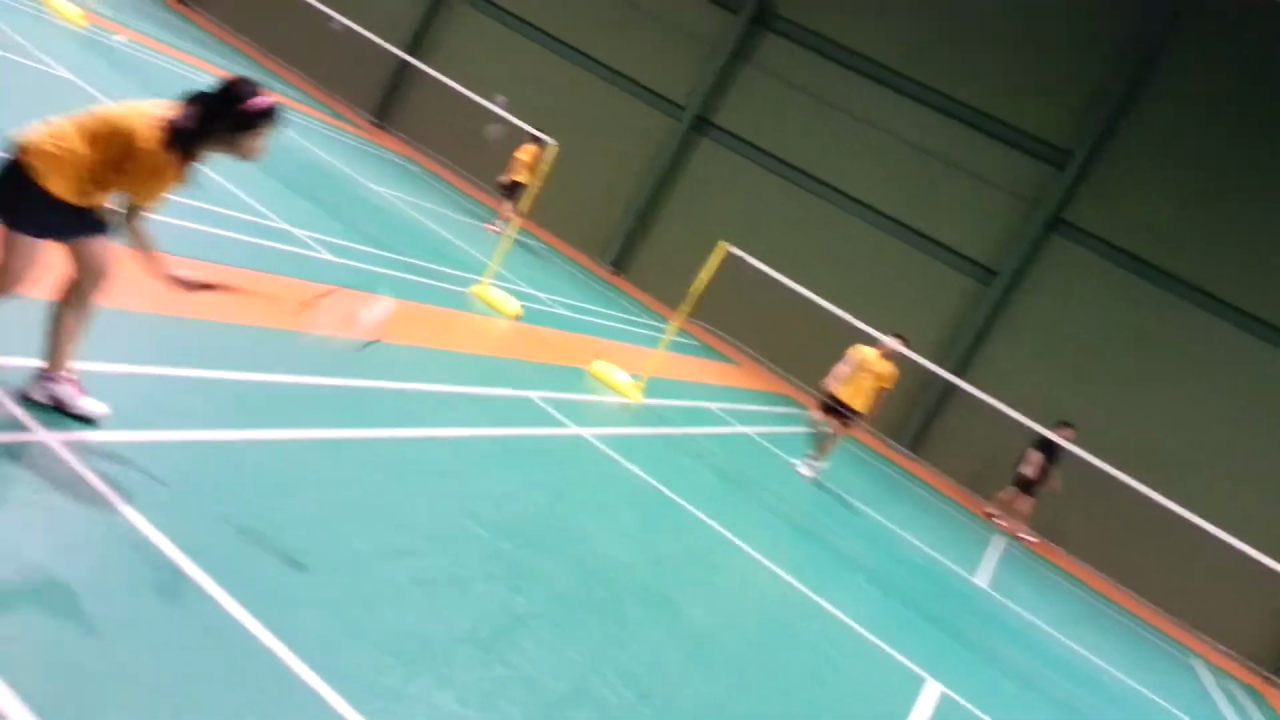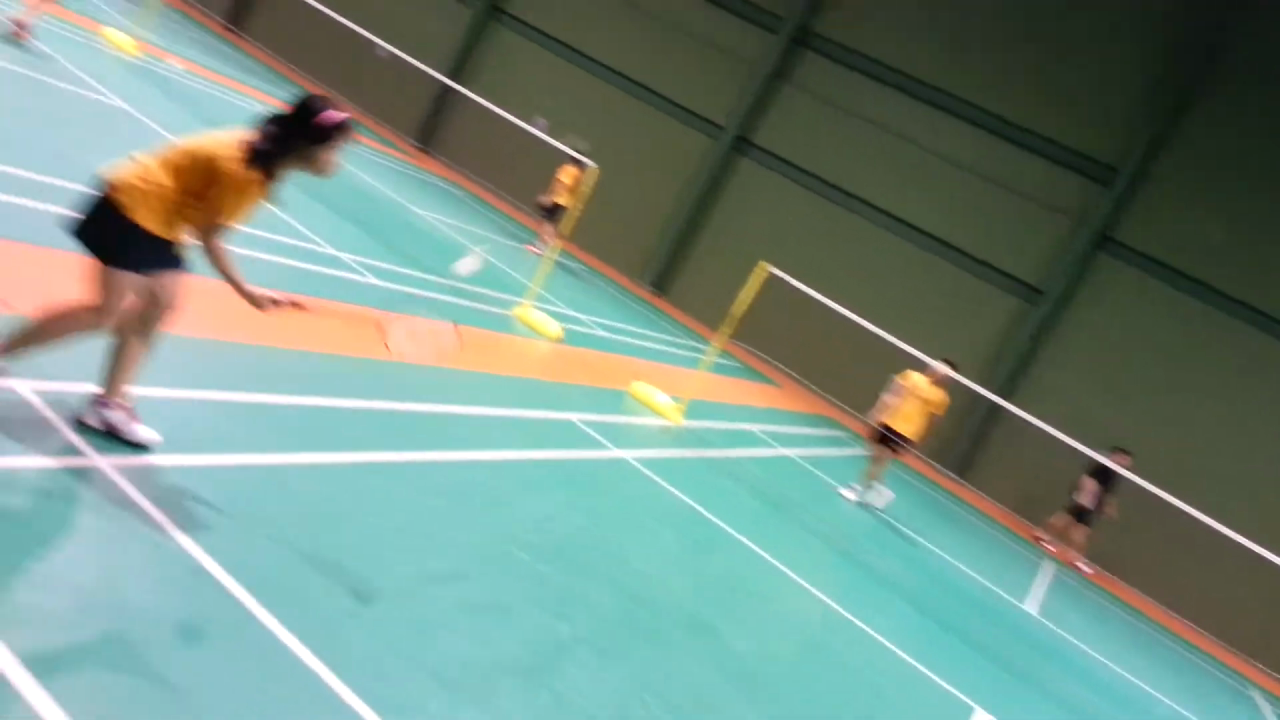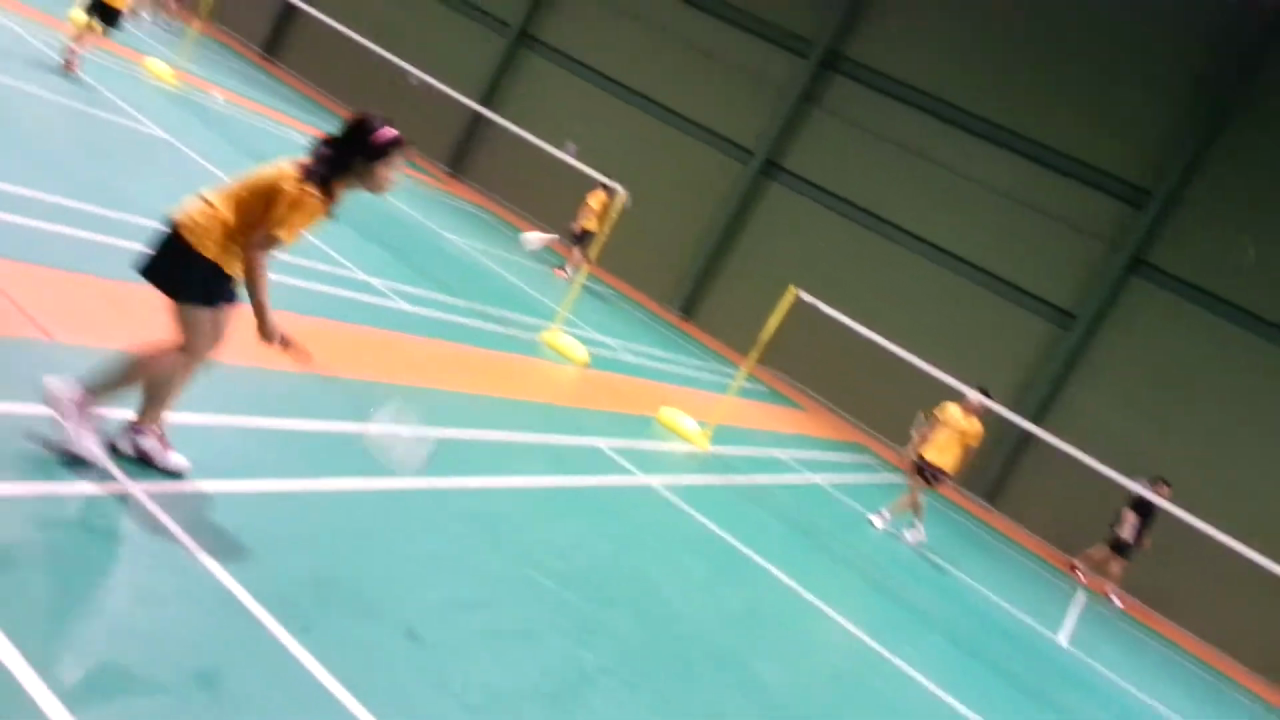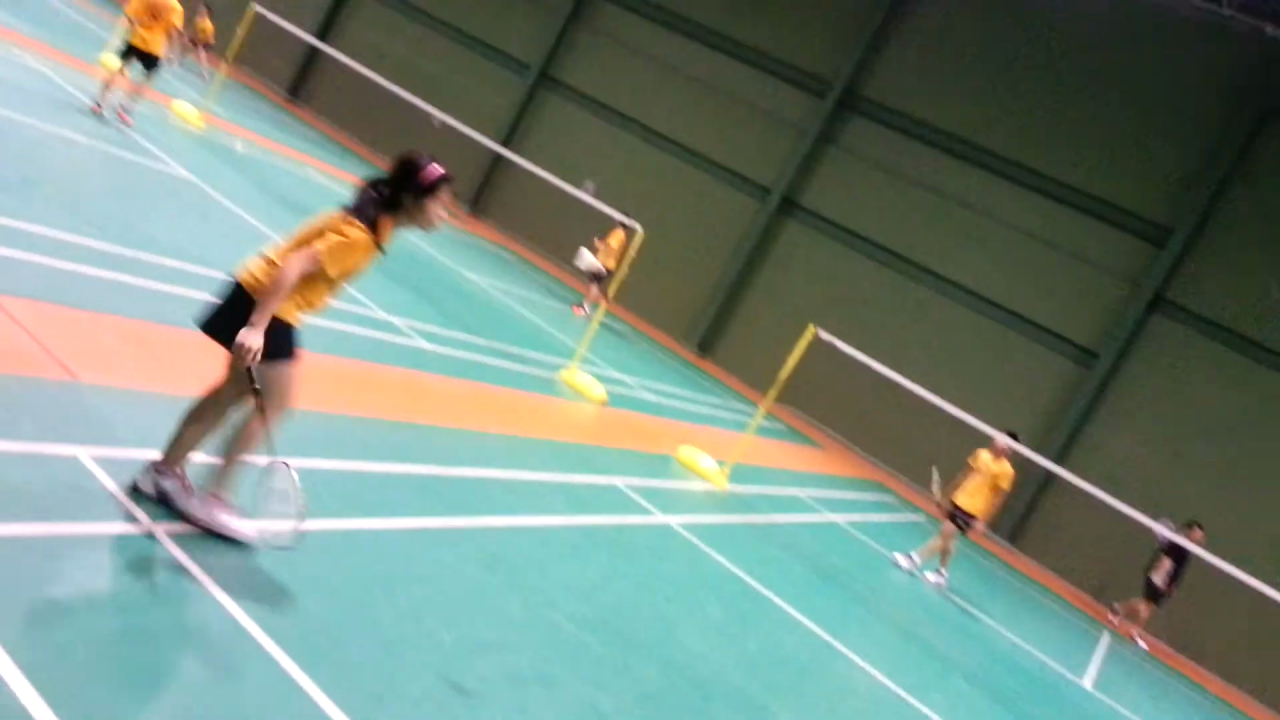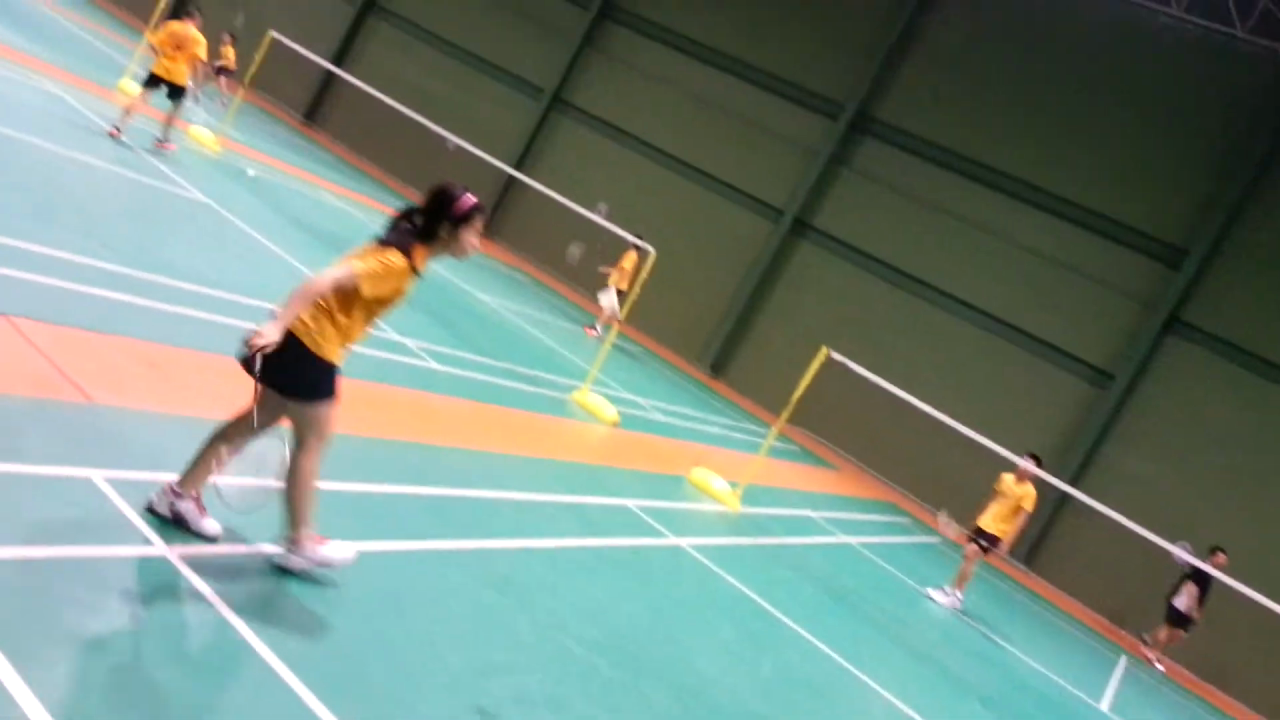
dt=0.1s
person 1, frame 1
left shoulder: (193, 120)
right shoulder: (162, 154)
right elbow: (133, 216)
right wrist: (161, 270)
left knee: (92, 275)
left ankle: (55, 377)
person 1, frame 2
left shoulder: (263, 148)
right shoulder: (247, 178)
right elbow: (210, 237)
right wrist: (244, 291)
left hip: (151, 217)
right hip: (139, 207)
left knee: (159, 306)
right knee: (108, 312)
left ankle: (110, 405)
person 1, frame 3
left shoulder: (317, 176)
right shoulder: (308, 197)
right elbow: (255, 254)
right wrist: (264, 318)
left hip: (212, 250)
right hip: (204, 245)
left knee: (203, 342)
right knee: (196, 348)
left ankle: (141, 432)
right ankle: (79, 398)
person 1, frame 4
left shoulder: (371, 218)
right shoulder: (362, 236)
right elbow: (292, 270)
right wrist: (257, 327)
left hip: (267, 296)
right hip: (265, 298)
left knee: (236, 390)
right knee: (275, 405)
left ankle: (165, 472)
right ankle: (211, 497)
person 1, frame 5
left shoulder: (401, 244)
right shoulder: (400, 265)
left elbow: (345, 271)
right elbow: (325, 281)
right wrist: (277, 325)
left hip: (300, 336)
right hip: (312, 342)
left knee: (260, 418)
right knee: (312, 441)
left ankle: (181, 494)
right ankle: (300, 544)
